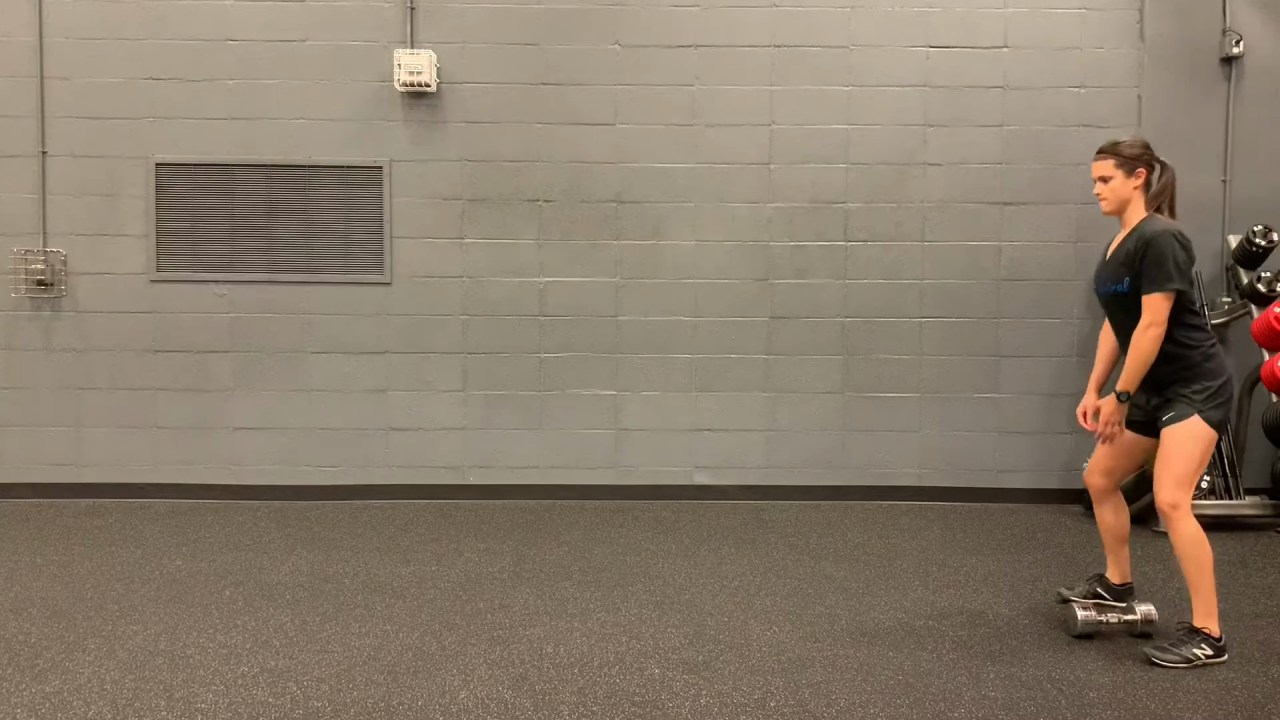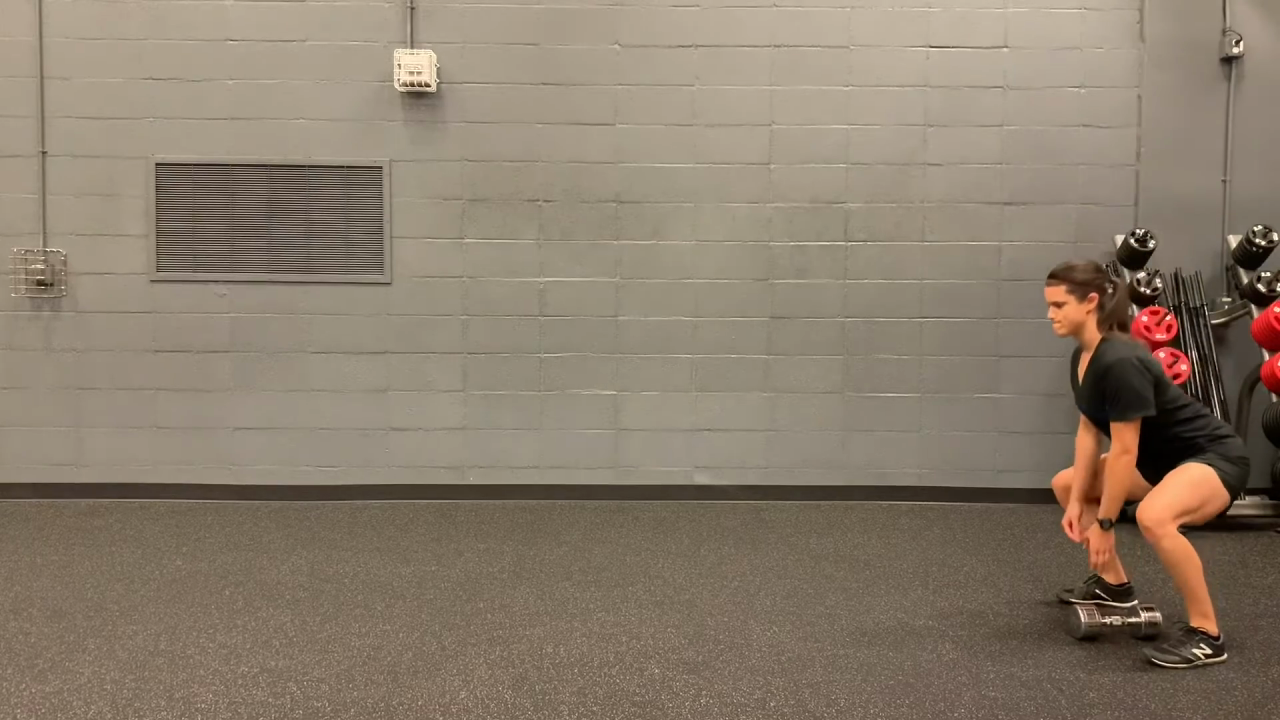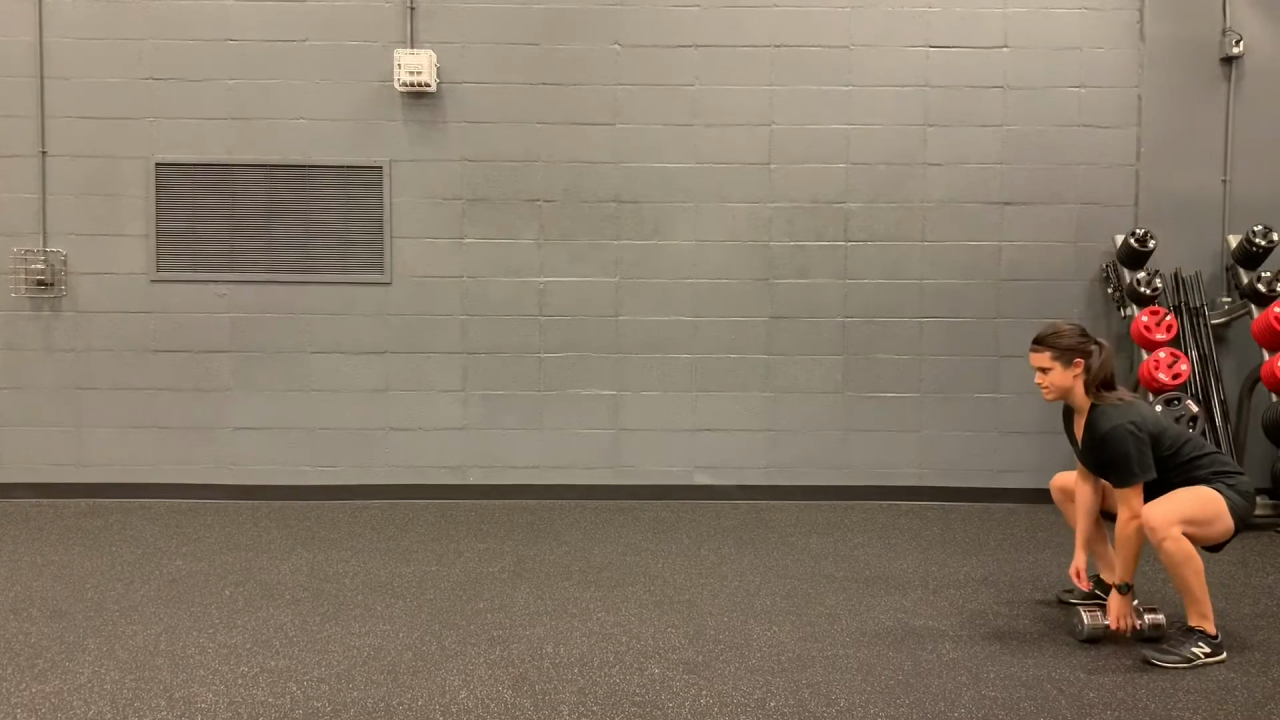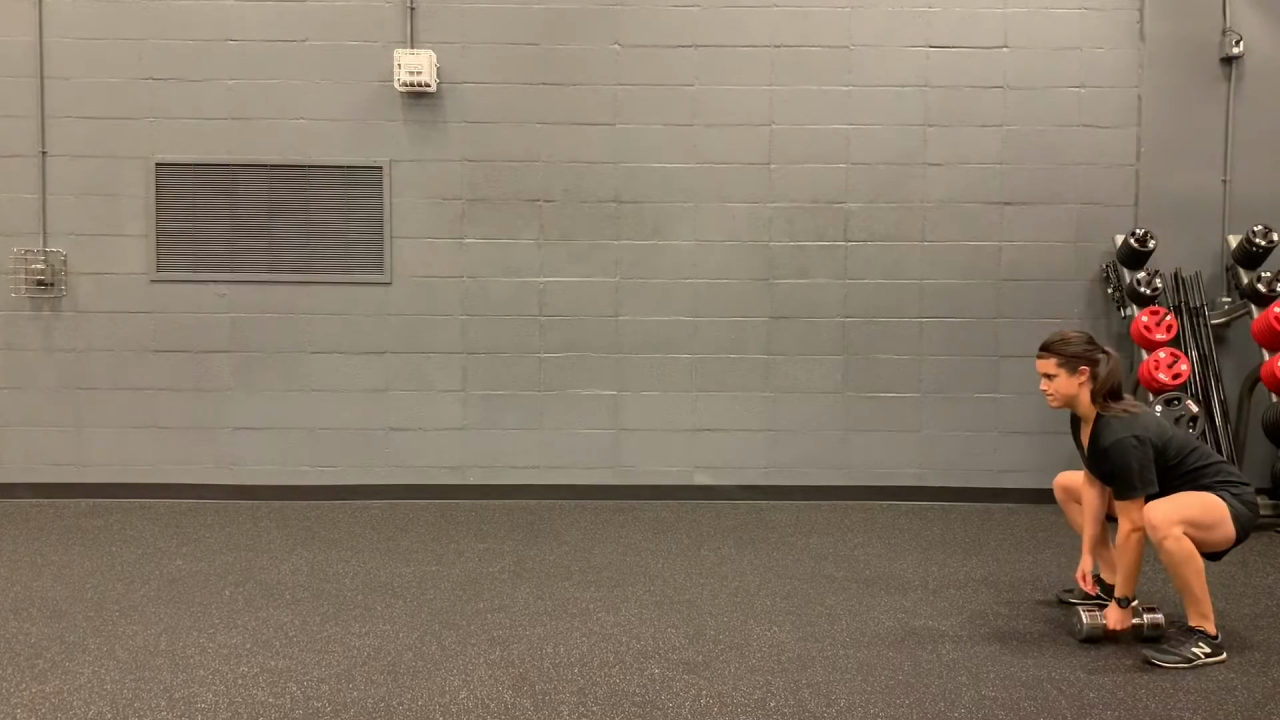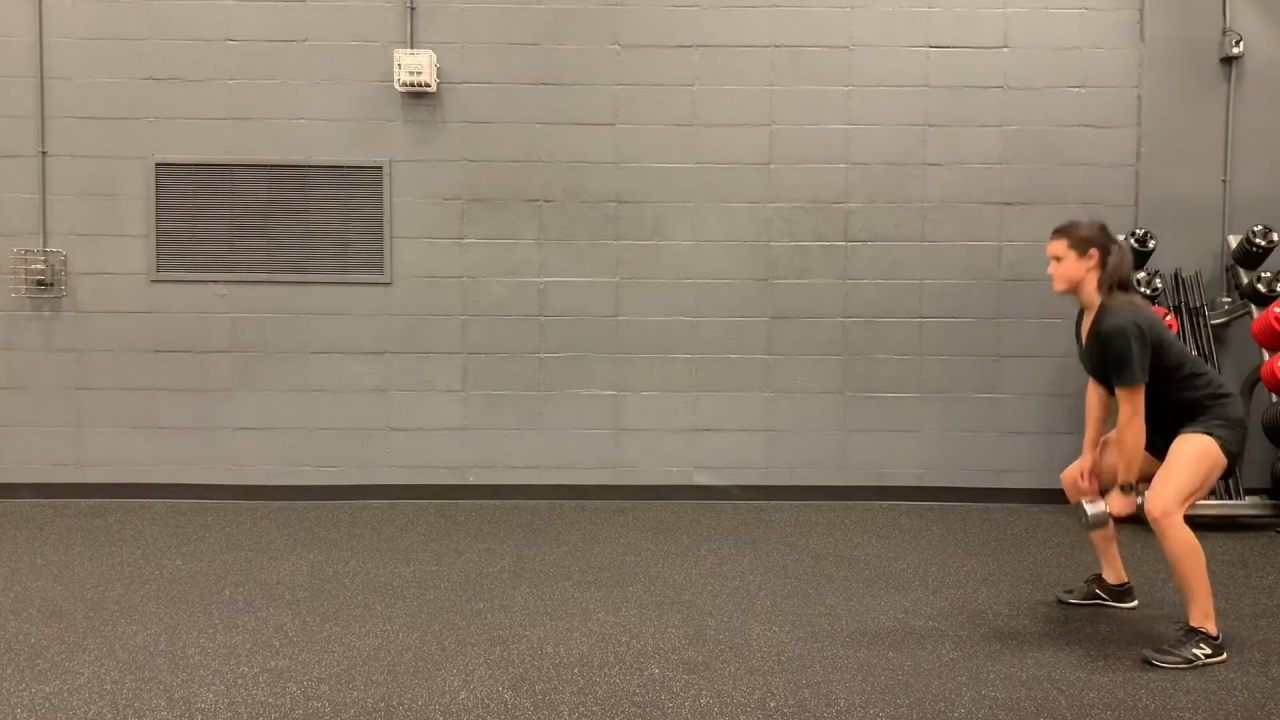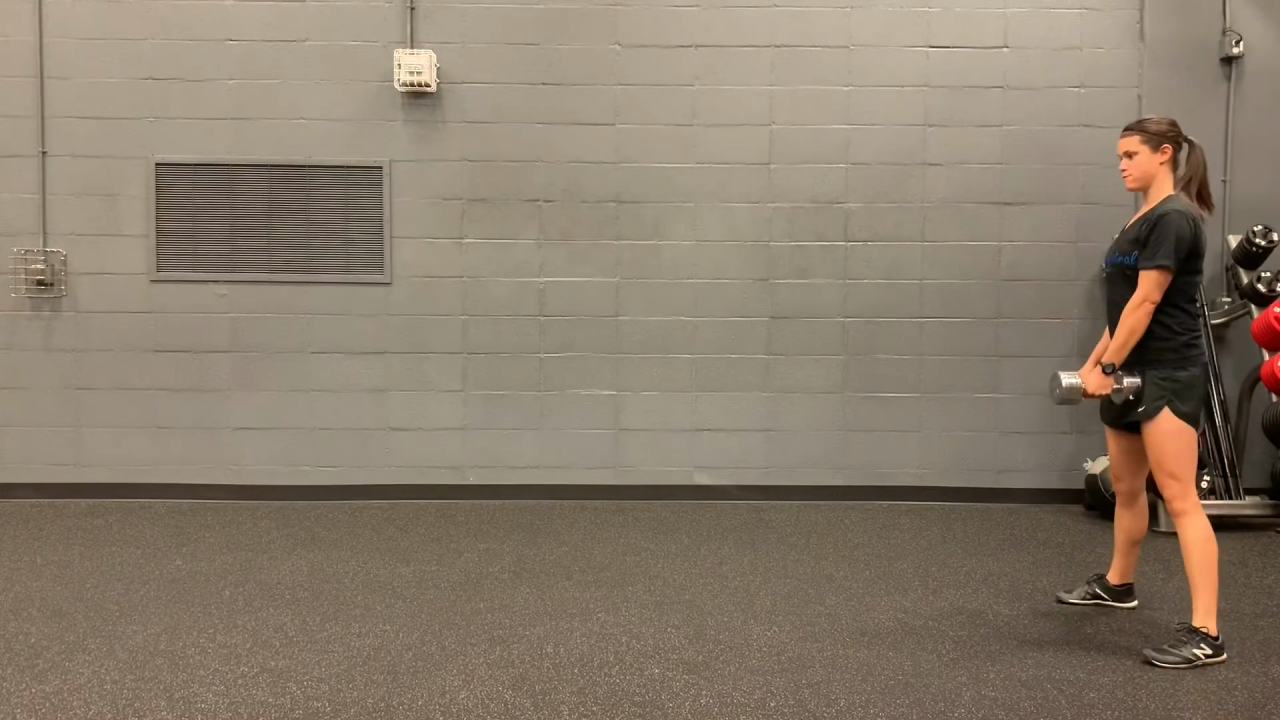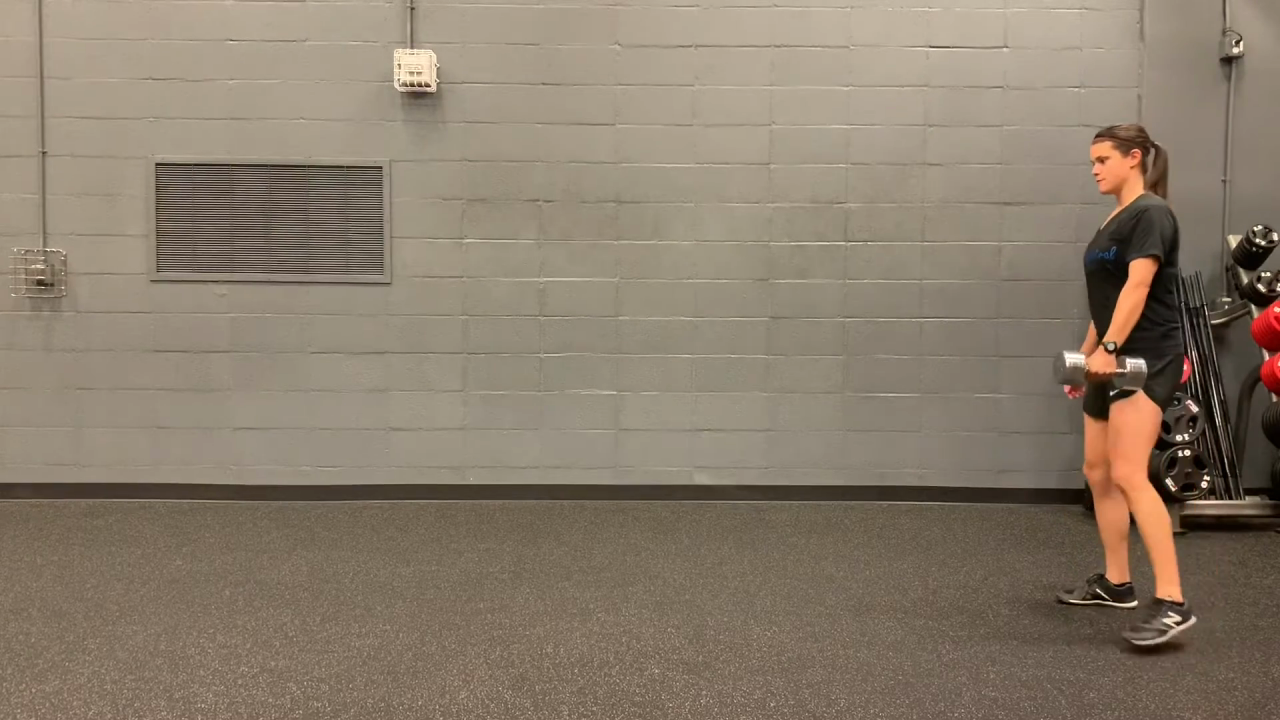
dt=0.7s
person 1, frame 1
left shoulder: (1160, 238)
right shoulder: (1118, 244)
left elbow: (1153, 327)
right elbow: (1115, 324)
left wrist: (1120, 397)
right wrist: (1094, 390)
left hip: (1195, 387)
right hip: (1150, 388)
left knee: (1171, 500)
right knee: (1100, 479)
left ankle: (1208, 634)
right ankle: (1116, 585)
person 1, frame 2
left shoulder: (1121, 362)
right shoulder: (1081, 358)
left elbow: (1124, 453)
right elbow: (1089, 432)
left wrist: (1104, 525)
right wrist: (1077, 502)
left hip: (1215, 457)
right hip: (1162, 458)
left knee: (1153, 516)
right knee: (1065, 484)
left ankle: (1206, 634)
right ankle: (1115, 585)
person 1, frame 3
left shoulder: (1117, 425)
right shoulder: (1075, 412)
left elbow: (1131, 516)
right elbow: (1088, 480)
left wrist: (1124, 593)
right wrist: (1081, 550)
left hip: (1222, 492)
right hip: (1166, 487)
left knee: (1157, 519)
right knee: (1062, 486)
left ankle: (1204, 634)
right ankle: (1106, 581)
person 1, frame 4
left shoulder: (1122, 436)
right shoulder: (1083, 418)
left elbow: (1131, 527)
right elbow: (1094, 483)
left wrist: (1122, 603)
right wrist: (1087, 553)
left hip: (1228, 503)
right hip: (1174, 493)
left knee: (1158, 519)
right knee: (1065, 486)
left ankle: (1204, 635)
right ankle: (1108, 582)
person 1, frame 5
left shoulder: (1120, 324)
right shoulder: (1086, 317)
left elbow: (1131, 415)
right elbow: (1099, 388)
left wrist: (1125, 490)
right wrist: (1091, 453)
left hip: (1212, 418)
right hip: (1163, 419)
left knee: (1161, 508)
right knee: (1077, 480)
left ankle: (1206, 634)
right ankle: (1114, 583)
person 1, frame 6
left shoulder: (1174, 217)
right shoulder: (1144, 217)
left elbow: (1147, 302)
left wrist: (1106, 368)
right wrist: (1095, 362)
left hip: (1167, 375)
right hip: (1133, 373)
left knee: (1179, 499)
right knee: (1126, 488)
left ankle: (1205, 634)
right ankle: (1116, 584)
person 1, frame 7
left shoulder: (1151, 214)
right shoulder: (1114, 220)
left elbow: (1137, 289)
left wrist: (1109, 347)
right wrist: (1087, 356)
left hip: (1146, 361)
right hip: (1115, 361)
left knee: (1127, 475)
right knee: (1098, 475)
left ankle: (1171, 602)
right ankle: (1116, 581)
